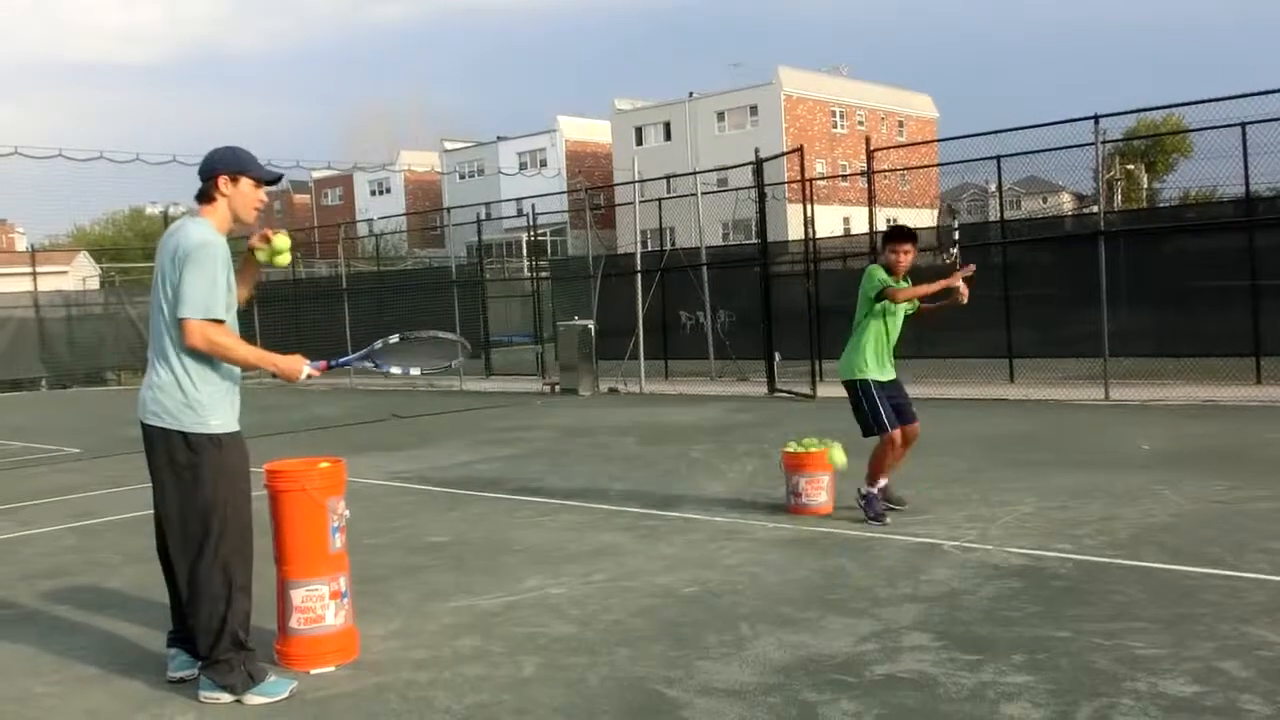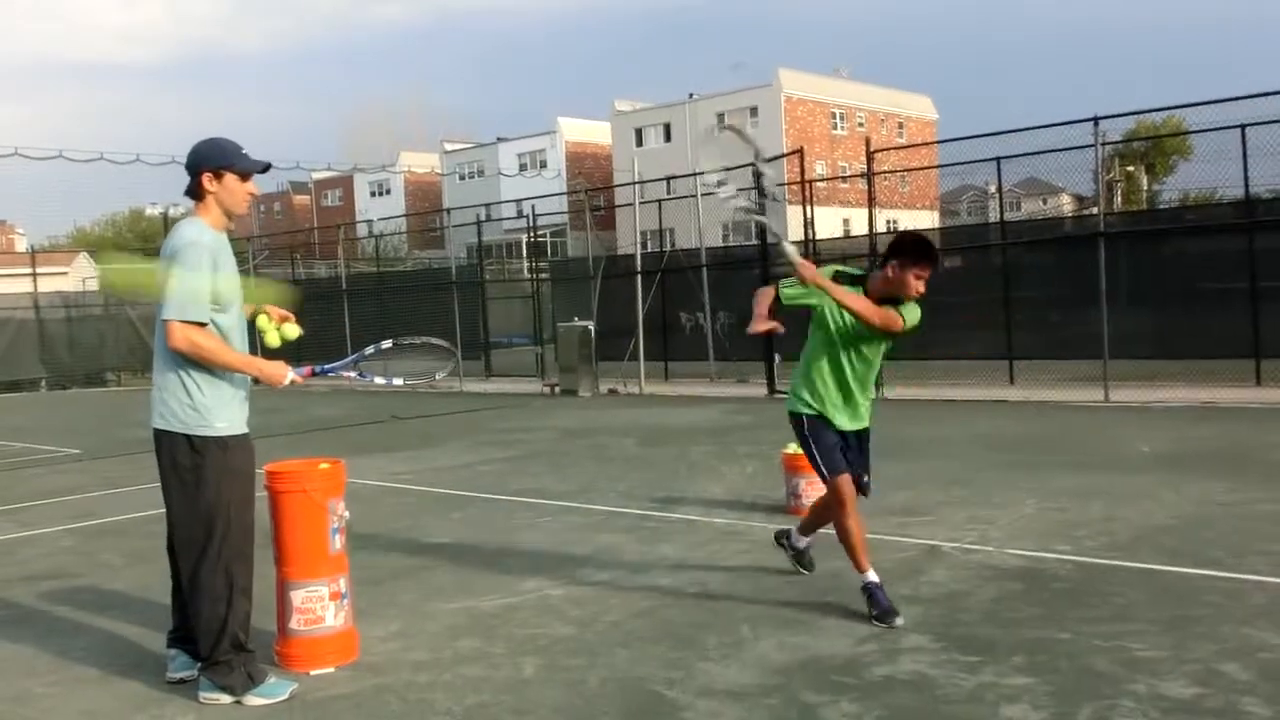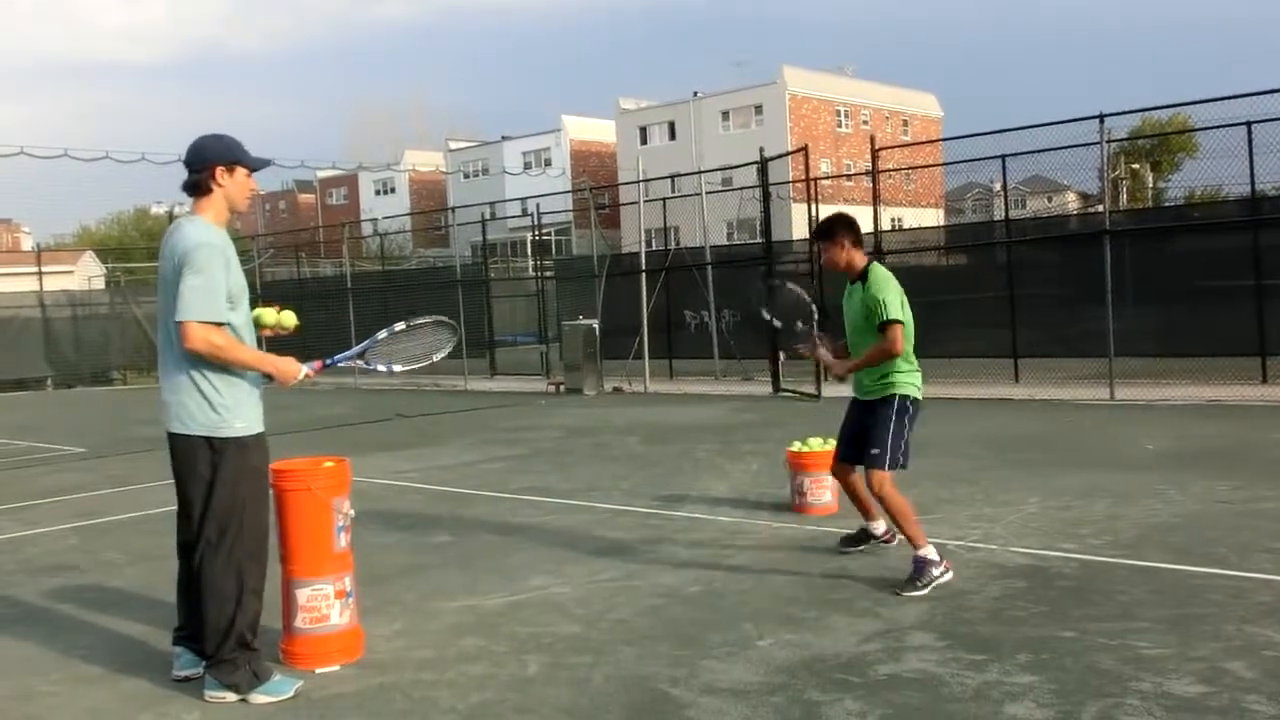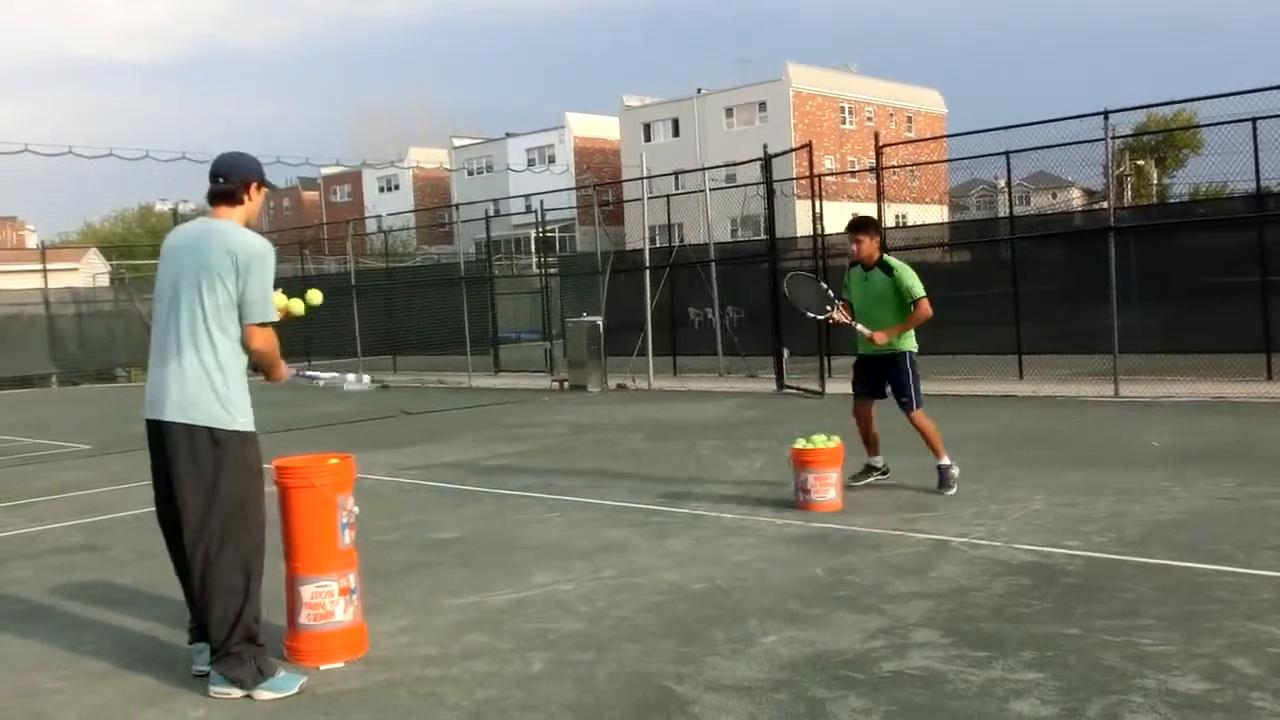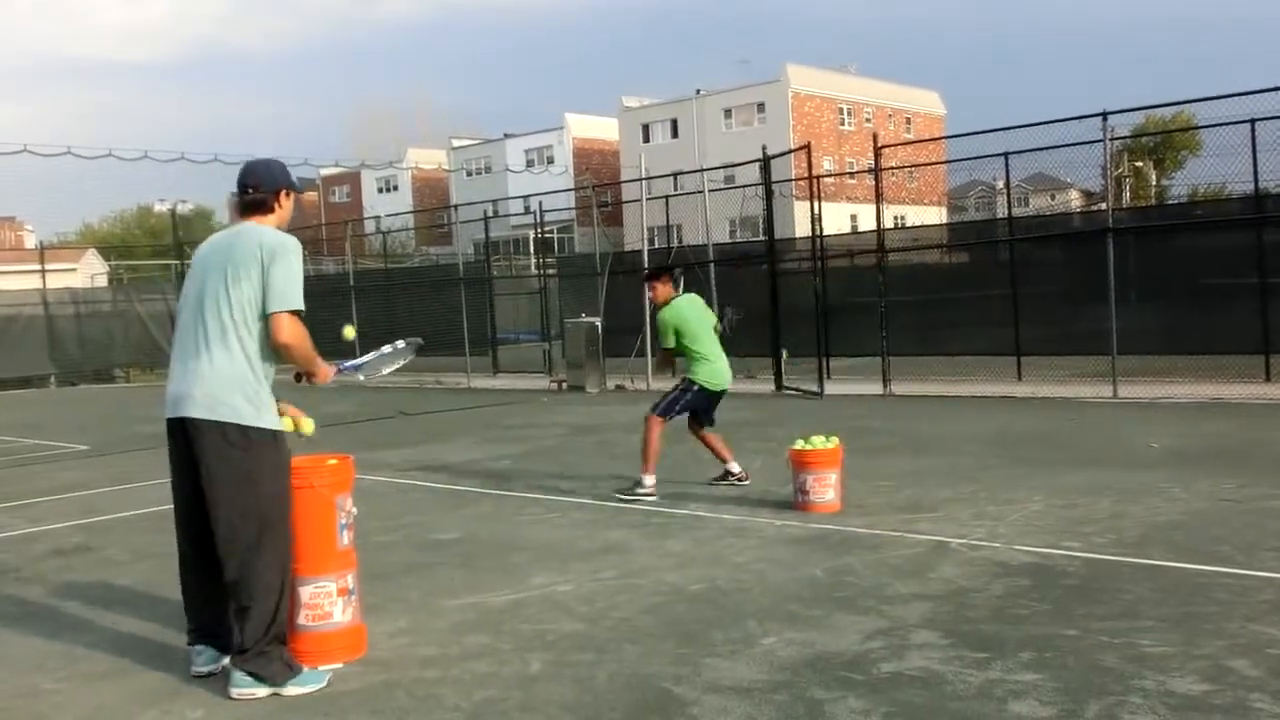
dt=1s
person 1, frame 1
left shoulder: (183, 234)
right shoulder: (204, 242)
left elbow: (224, 301)
right elbow: (200, 333)
left wrist: (255, 261)
right wrist: (277, 362)
left hip: (169, 414)
right hip: (199, 421)
left knee: (186, 537)
right knee: (222, 543)
left ankle: (187, 646)
right ankle: (225, 669)
person 1, frame 2
left shoulder: (205, 239)
right shoulder: (196, 243)
right elbow: (181, 334)
left wrist: (254, 309)
right wrist: (258, 368)
left hip: (193, 421)
right hip: (206, 424)
left knee: (195, 541)
right knee: (224, 546)
left ankle: (187, 648)
right ankle: (225, 671)
person 1, frame 3
left shoulder: (184, 234)
right shoulder: (205, 243)
right elbow: (198, 336)
left wrist: (251, 322)
right wrist: (270, 363)
left hip: (194, 418)
right hip: (222, 423)
left knee: (203, 539)
right knee: (236, 544)
left ankle: (193, 646)
right ankle: (232, 670)
person 1, frame 4
left shoulder: (177, 239)
right shoulder: (251, 247)
right elbow: (257, 339)
left wrist: (263, 306)
right wrist: (275, 368)
left hip: (164, 407)
right hip: (214, 413)
left knee: (189, 531)
right knee: (232, 538)
left ankle: (207, 641)
right ankle: (235, 664)
person 1, frame 5
left shoulder: (210, 247)
right shoulder: (279, 245)
right elbow: (283, 332)
left wrist: (270, 400)
right wrist: (317, 367)
left hip: (183, 405)
right hip: (235, 412)
left knee: (201, 531)
right knee: (259, 537)
left ankle: (208, 643)
right ankle: (259, 664)
person 2, frame 1
left shoulder: (903, 283)
right shoulder: (873, 273)
left elbow: (914, 308)
right elbow: (895, 297)
left wrist: (950, 300)
right wrist: (945, 283)
left hip: (885, 371)
right hip: (862, 371)
left knee: (910, 431)
right knee: (892, 437)
left ankle: (879, 484)
right ankle: (868, 492)
person 2, frame 2
left shoulder: (908, 312)
right shoulder: (835, 278)
left elbow: (872, 316)
right elbow: (766, 292)
left wrist: (820, 281)
right wrist: (760, 316)
left hip: (856, 415)
right hip: (812, 408)
left knee: (853, 493)
right knee: (843, 490)
left ankle: (794, 536)
right ankle: (871, 584)
person 2, frame 3
left shoulder: (877, 282)
right shoulder: (855, 285)
left elbow: (892, 344)
left wrist: (845, 367)
right wrist: (832, 351)
left hip: (895, 391)
right hip: (867, 393)
left knee: (876, 479)
right knee: (842, 469)
left ankle: (930, 561)
right ankle: (876, 528)
person 2, frame 4
left shoulder: (897, 271)
right shoulder: (852, 271)
left elbow: (924, 310)
right elbow: (849, 305)
left wrist: (887, 334)
right wrist: (842, 314)
left hip: (899, 351)
right hip: (869, 352)
left knee: (914, 415)
right knee: (861, 409)
left ankle: (945, 465)
right ankle: (877, 464)
person 2, frame 5
left shoulder: (665, 315)
right shoulder: (695, 299)
left elbow: (665, 361)
right elbow: (716, 326)
left wrist: (662, 362)
left hip: (702, 378)
right hip: (720, 376)
left knee: (654, 420)
right knee: (697, 425)
left ankle: (646, 484)
right ankle: (735, 470)
